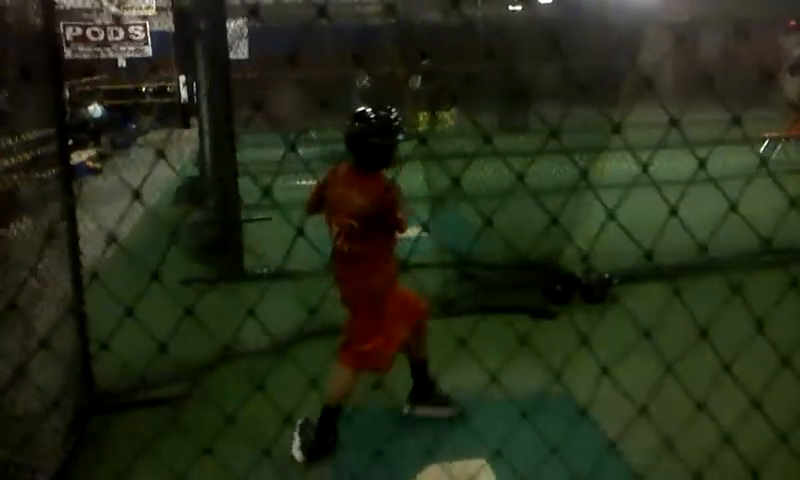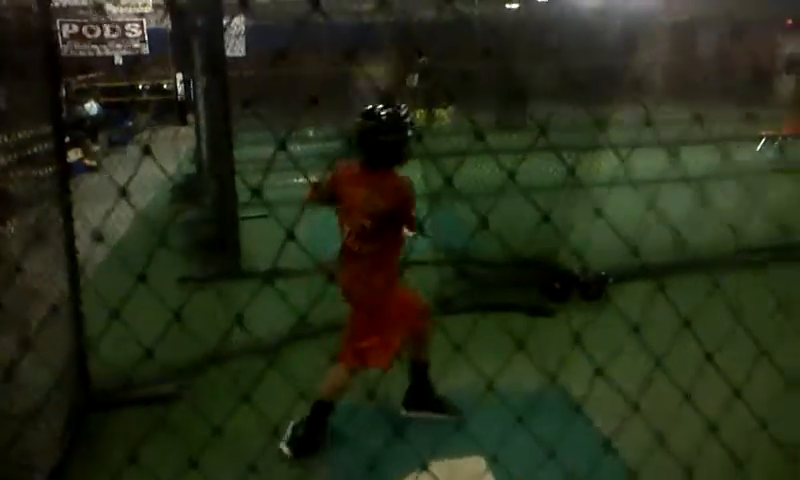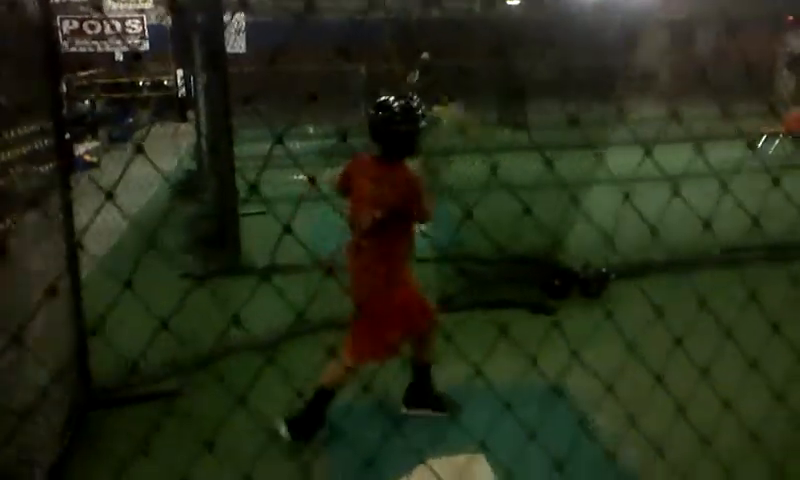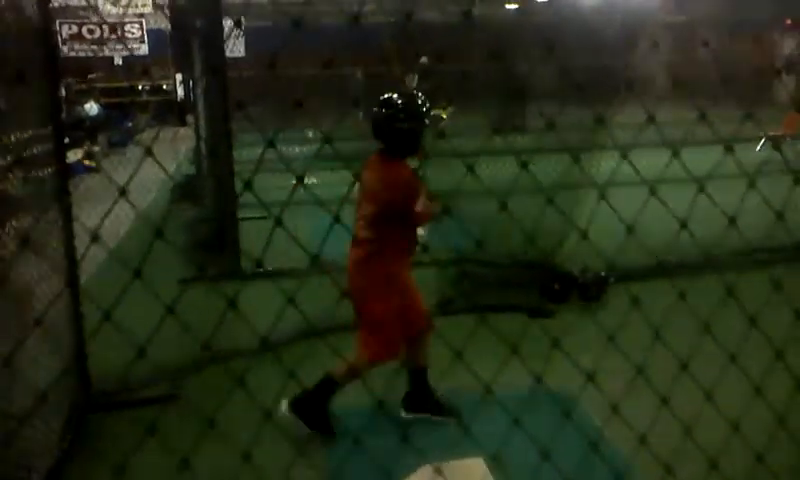
dt=0.1s
person 1, frame 1
left shoulder: (337, 175)
right shoulder: (385, 187)
left elbow: (311, 207)
right elbow: (400, 225)
left hip: (352, 271)
right hip: (370, 282)
left knee: (415, 314)
right knee: (356, 357)
left ankle: (423, 392)
right ankle: (320, 436)
person 1, frame 2
left shoulder: (346, 172)
right shoulder: (399, 188)
left elbow: (317, 196)
right elbow: (413, 225)
left hip: (359, 271)
right hip: (374, 282)
left knee: (418, 316)
right knee: (354, 356)
left ankle: (420, 395)
right ankle: (310, 431)
person 1, frame 3
left shoulder: (361, 164)
right shoulder: (407, 180)
left elbow: (339, 187)
right elbow: (422, 214)
left hip: (386, 269)
right hip: (383, 274)
left knee: (423, 321)
right knee: (361, 349)
left ankle: (420, 391)
right ankle: (307, 416)
person 1, frame 4
left shoulder: (376, 162)
right shoulder: (403, 179)
right elbow: (426, 215)
right wrist: (430, 204)
left hip: (387, 266)
right hip: (378, 272)
left knee: (418, 325)
right knee: (374, 349)
left ankle: (418, 394)
right ankle: (312, 400)
